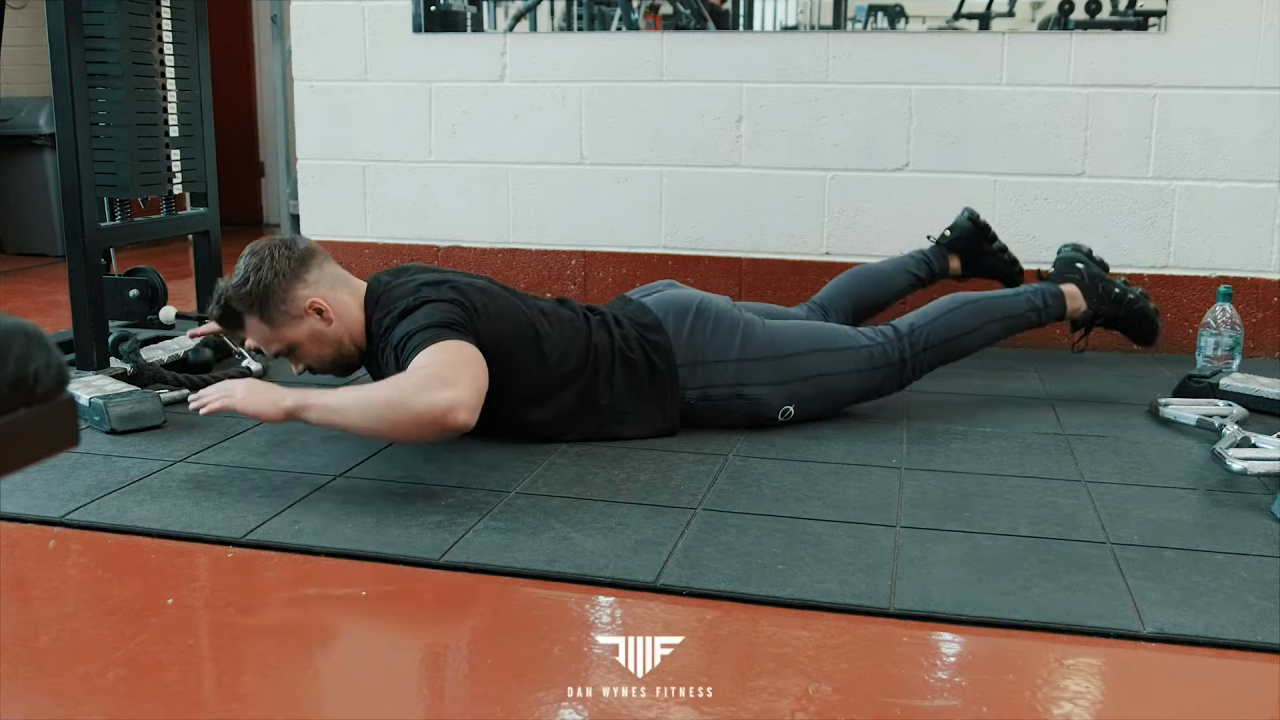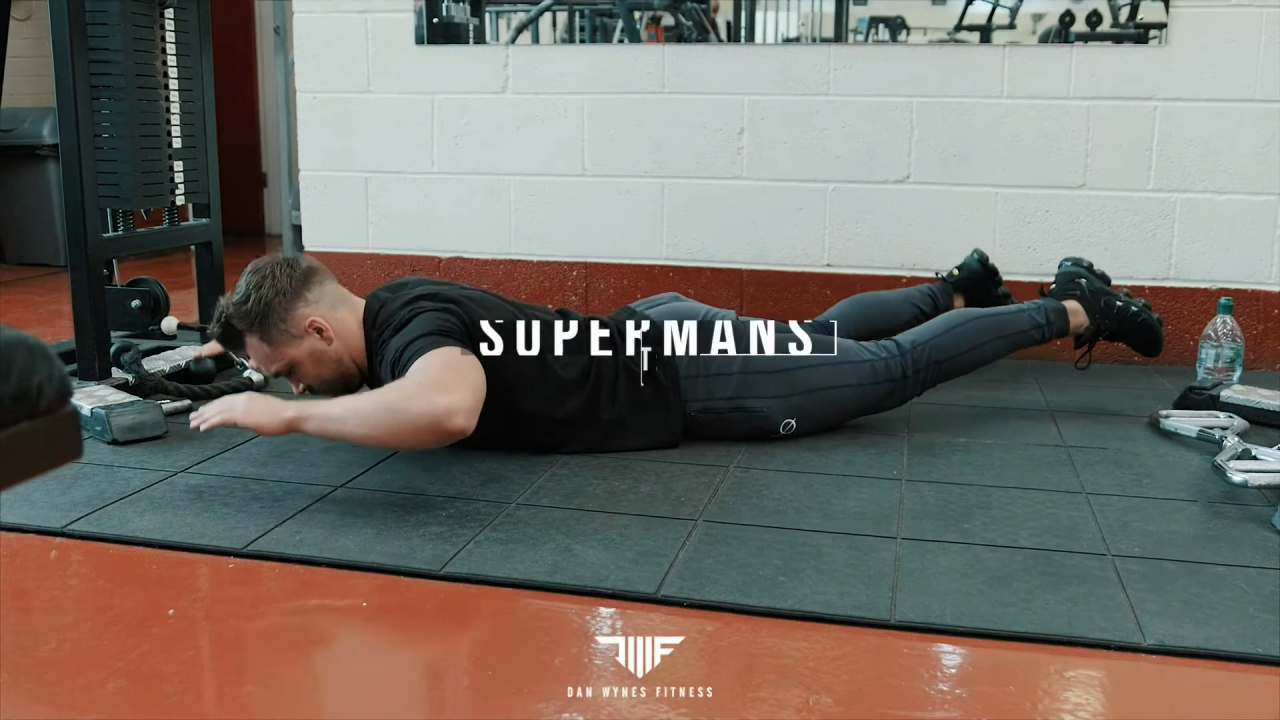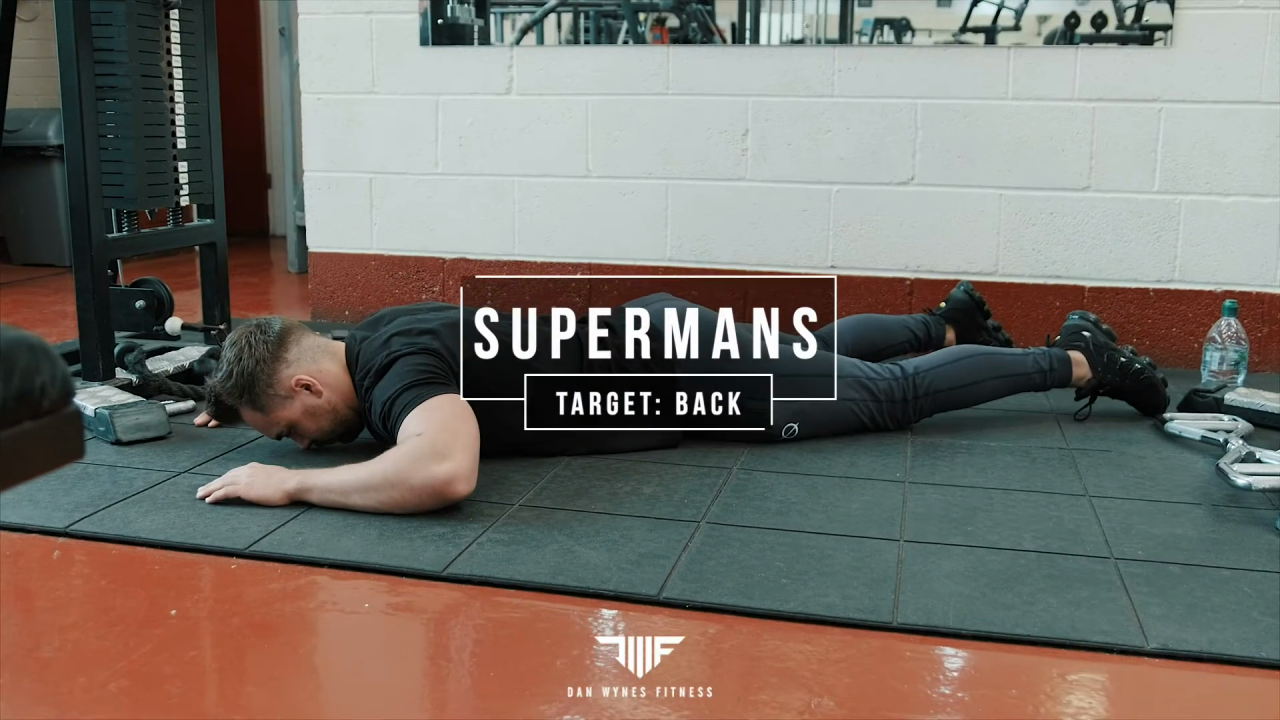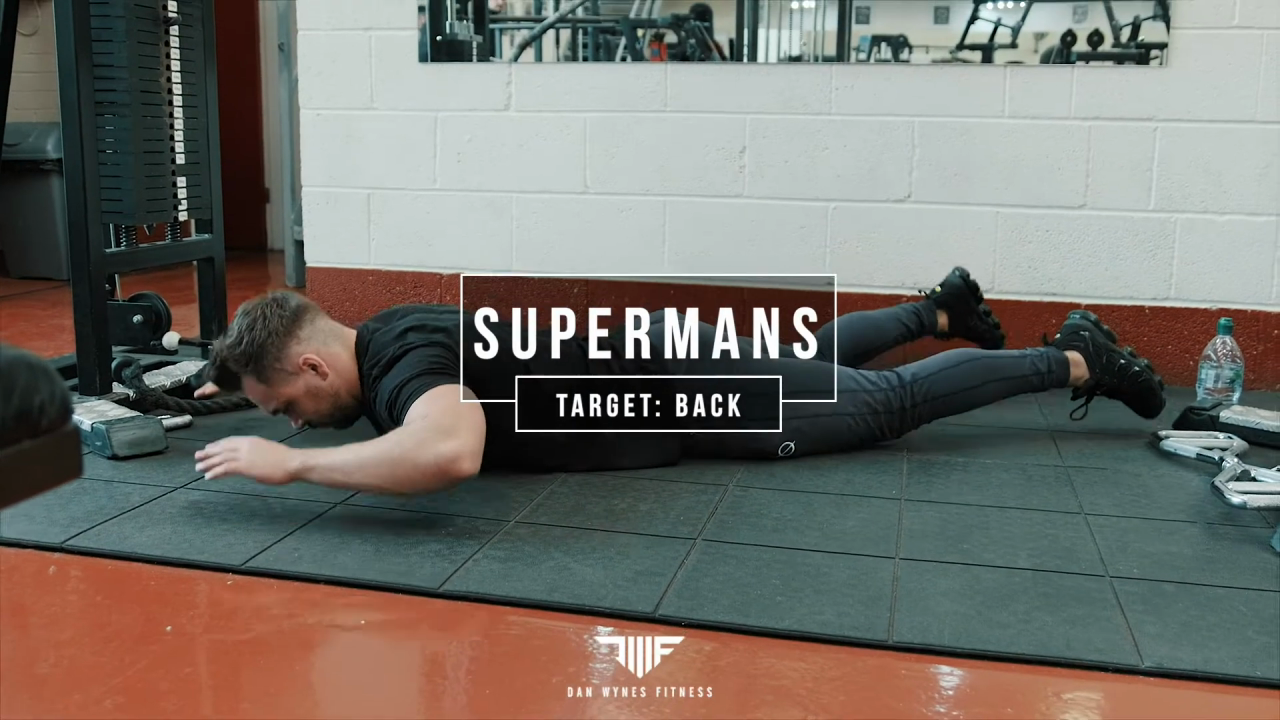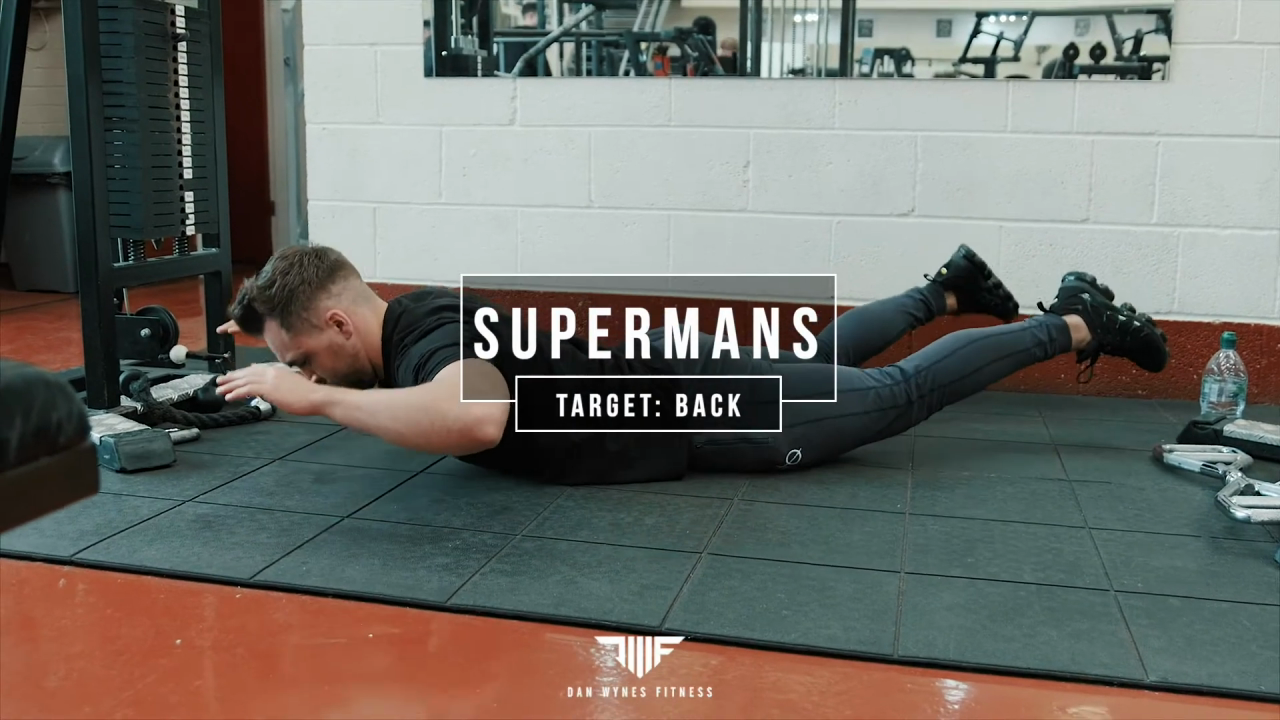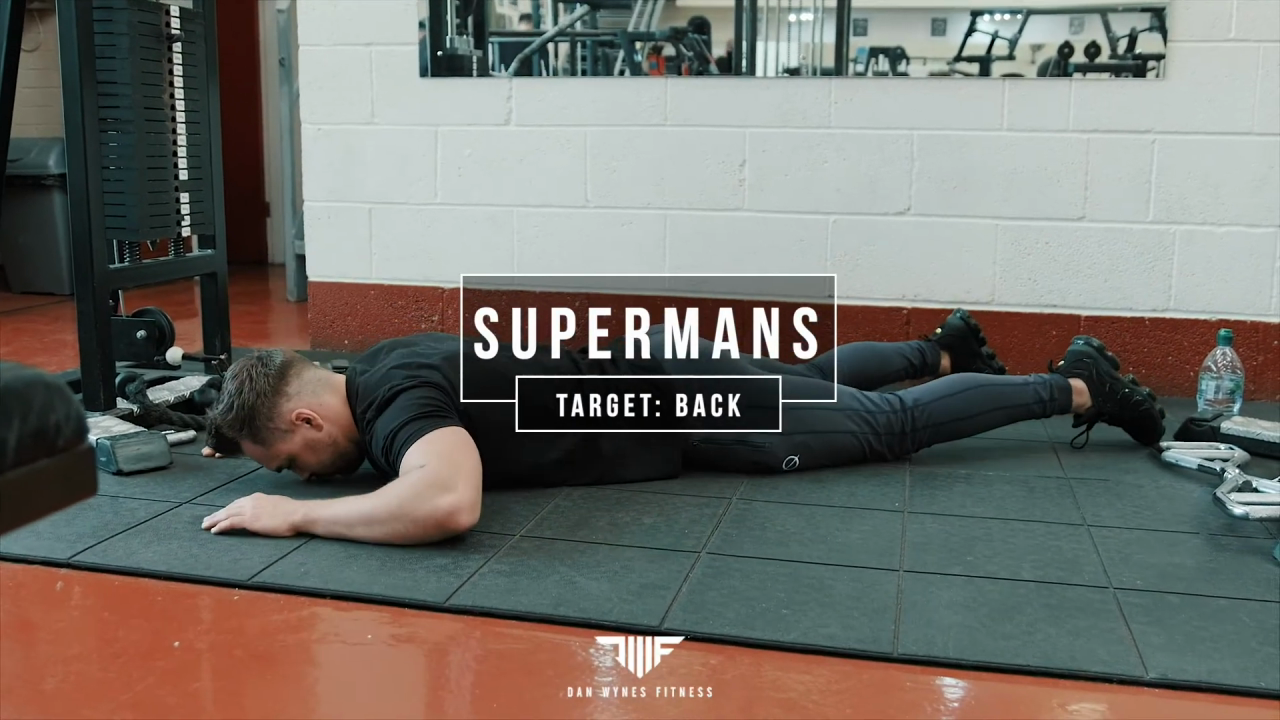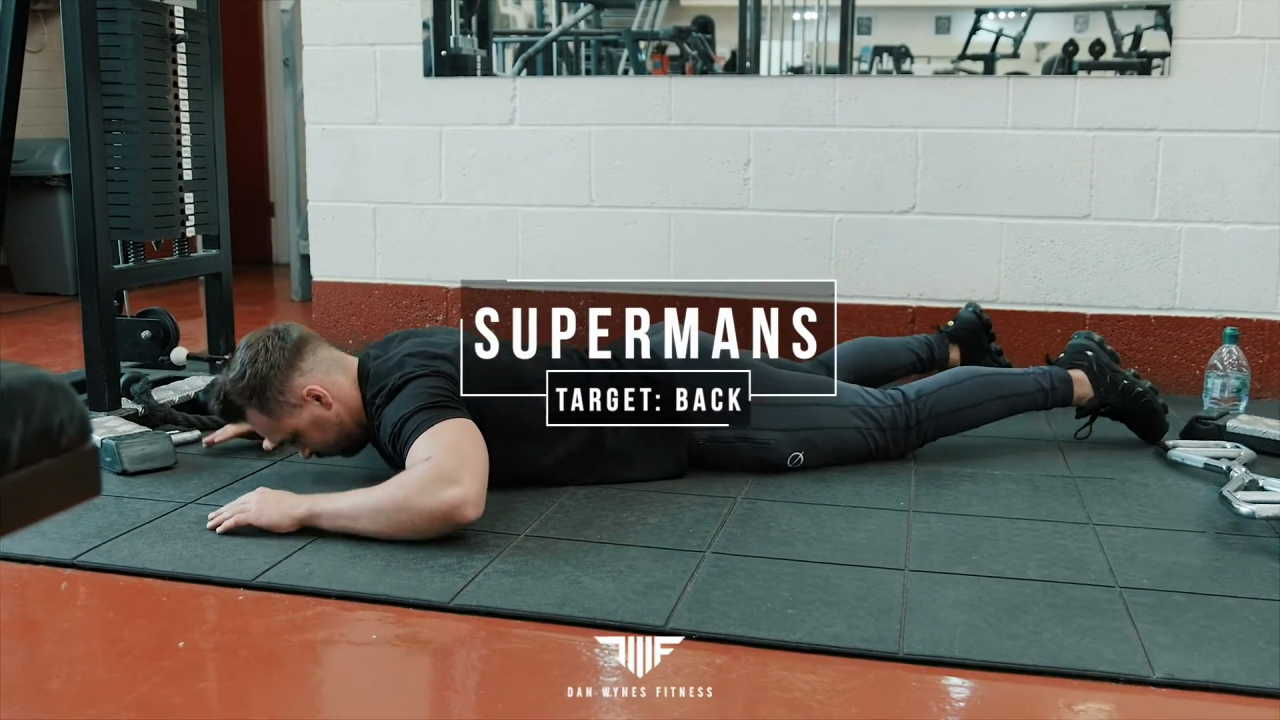
dt=0.7s
person 1, frame 1
left shoulder: (412, 318)
right shoulder: (386, 293)
left elbow: (448, 405)
left wrist: (282, 400)
right wrist: (257, 321)
left hip: (686, 367)
right hip: (653, 325)
left knee: (887, 356)
right knee: (816, 322)
left ankle: (1070, 295)
right ankle: (951, 253)
person 1, frame 2
left shoulder: (414, 328)
right shoulder: (385, 311)
left elbow: (450, 411)
left wrist: (286, 414)
right wrist: (248, 338)
left hip: (687, 378)
right hip: (656, 334)
left knee: (889, 372)
right knee: (816, 343)
left ankle: (1075, 311)
right ankle: (959, 290)
person 1, frame 3
left shoulder: (396, 370)
right shoulder: (371, 340)
left elbow: (445, 473)
left wrist: (290, 482)
right wrist: (244, 398)
left hip: (680, 373)
right hip: (649, 335)
left knee: (886, 395)
right knee: (814, 351)
left ankle: (1081, 361)
right ankle: (945, 323)
person 1, frame 4
left shoulder: (405, 365)
right shoulder: (380, 337)
left elbow: (451, 453)
left wrist: (289, 461)
right wrist: (252, 378)
right hip: (652, 359)
left knee: (886, 403)
right knee: (808, 361)
left ankle: (1076, 361)
right ankle: (941, 309)
person 1, frame 5
left shoulder: (431, 338)
right shoulder: (404, 317)
left elbow: (477, 421)
left wrist: (311, 396)
right wrist: (281, 331)
right hip: (658, 369)
left knee: (896, 395)
right knee: (817, 359)
left ankle: (1074, 324)
right ankle: (946, 287)
person 1, frame 6
left shoulder: (395, 403)
right shoulder: (372, 371)
left elbow: (447, 505)
left wrist: (294, 515)
right wrist: (249, 431)
right hip: (649, 374)
left knee: (888, 426)
right knee: (811, 379)
left ankle: (1079, 388)
right ankle: (944, 350)
person 1, frame 7
left shoulder: (406, 393)
right shoulder: (381, 362)
left elbow: (451, 497)
left wrist: (299, 508)
right wrist: (267, 419)
left hip: (689, 410)
right hip: (655, 372)
left knee: (891, 421)
right knee: (819, 378)
left ankle: (1082, 380)
right ankle: (954, 344)
